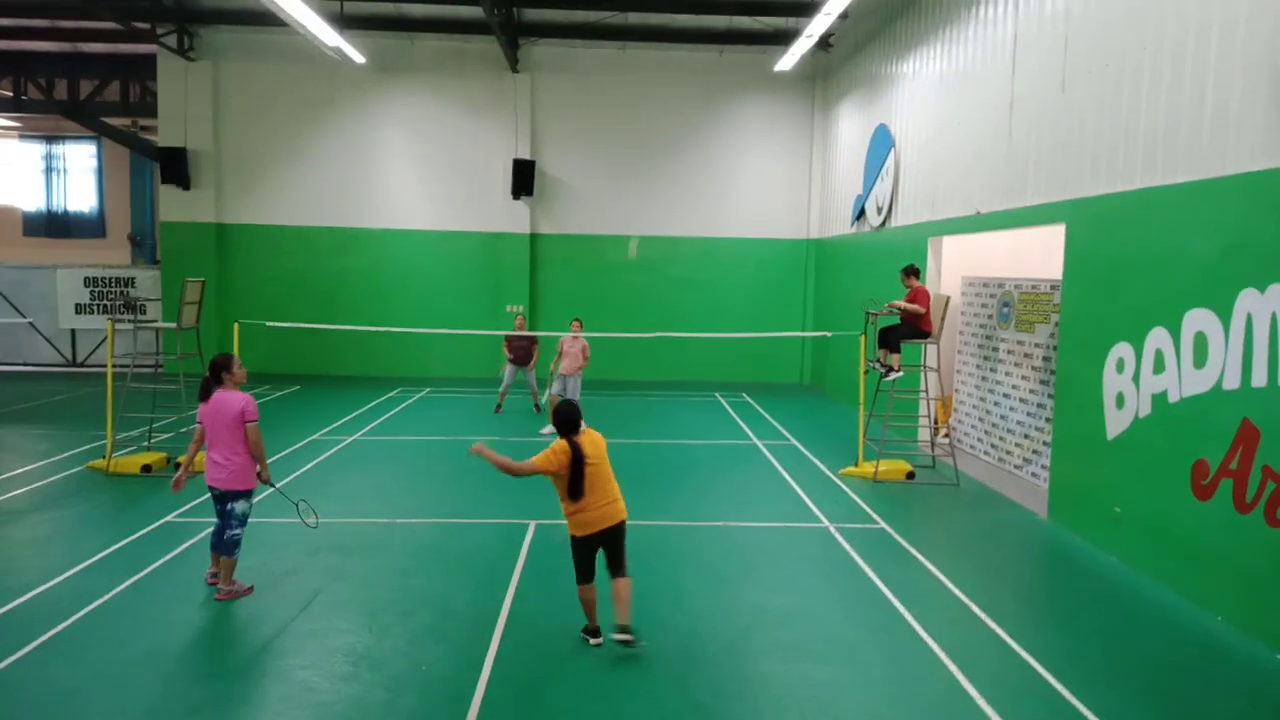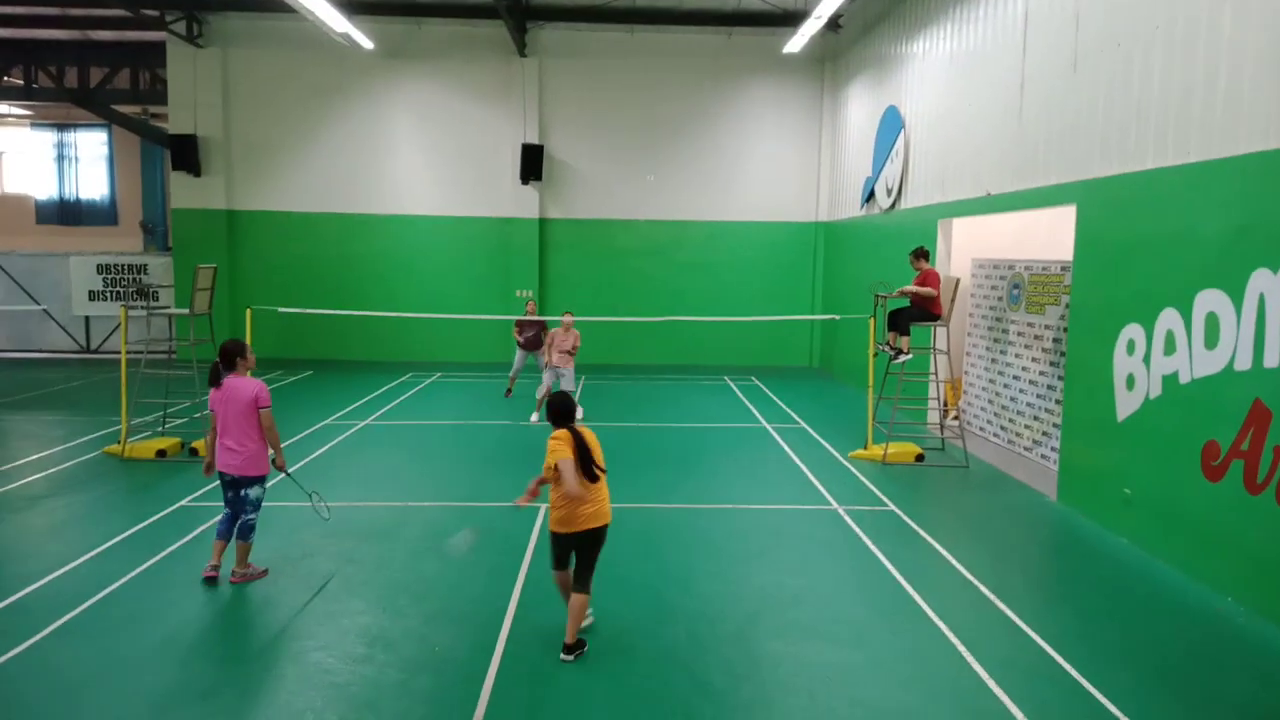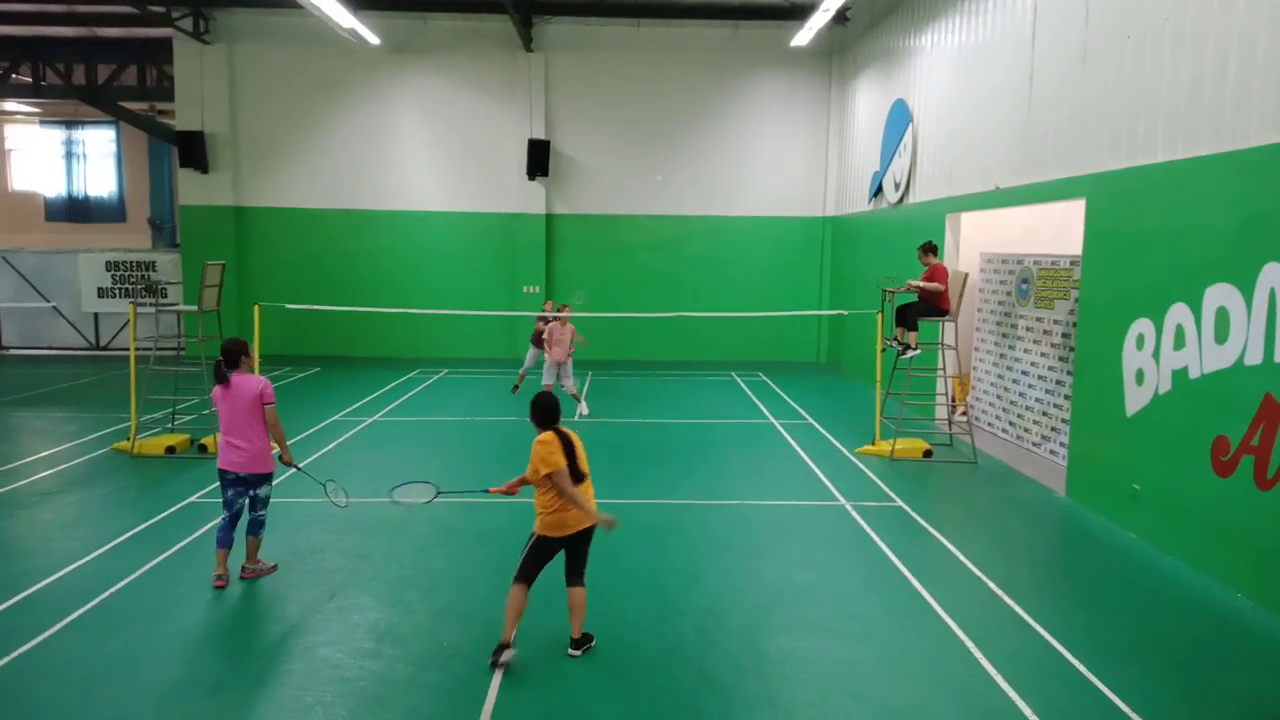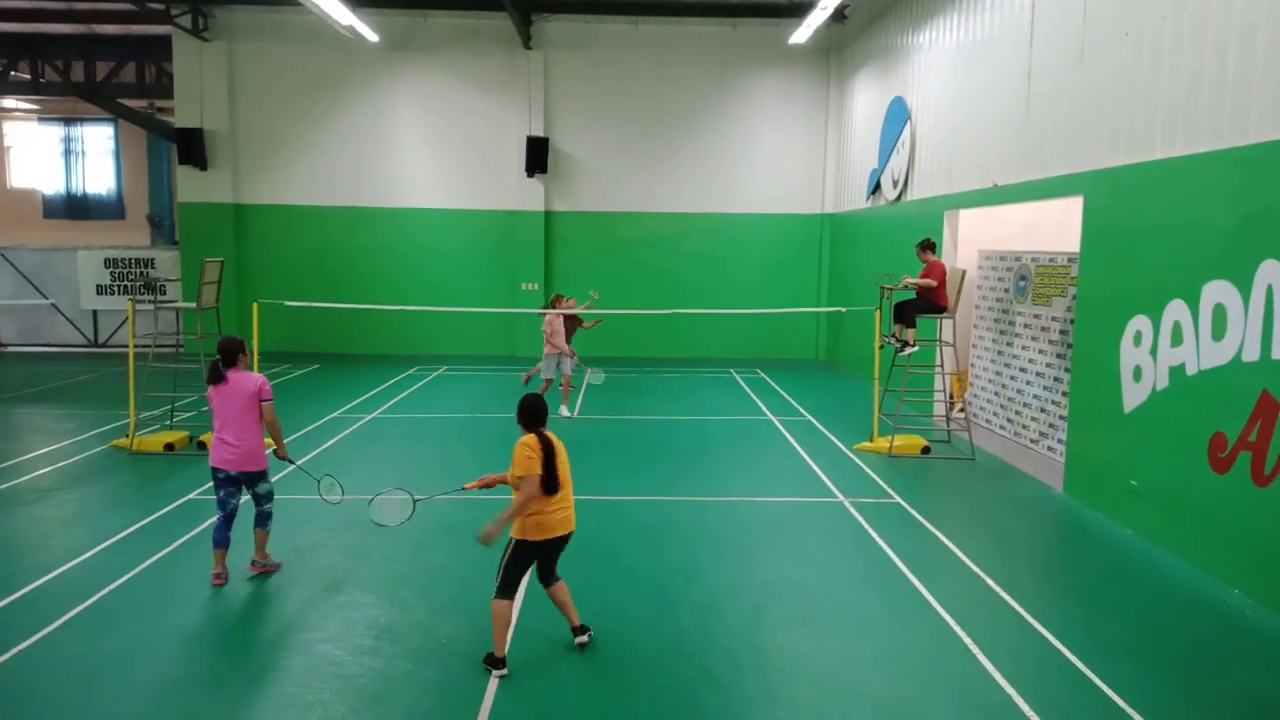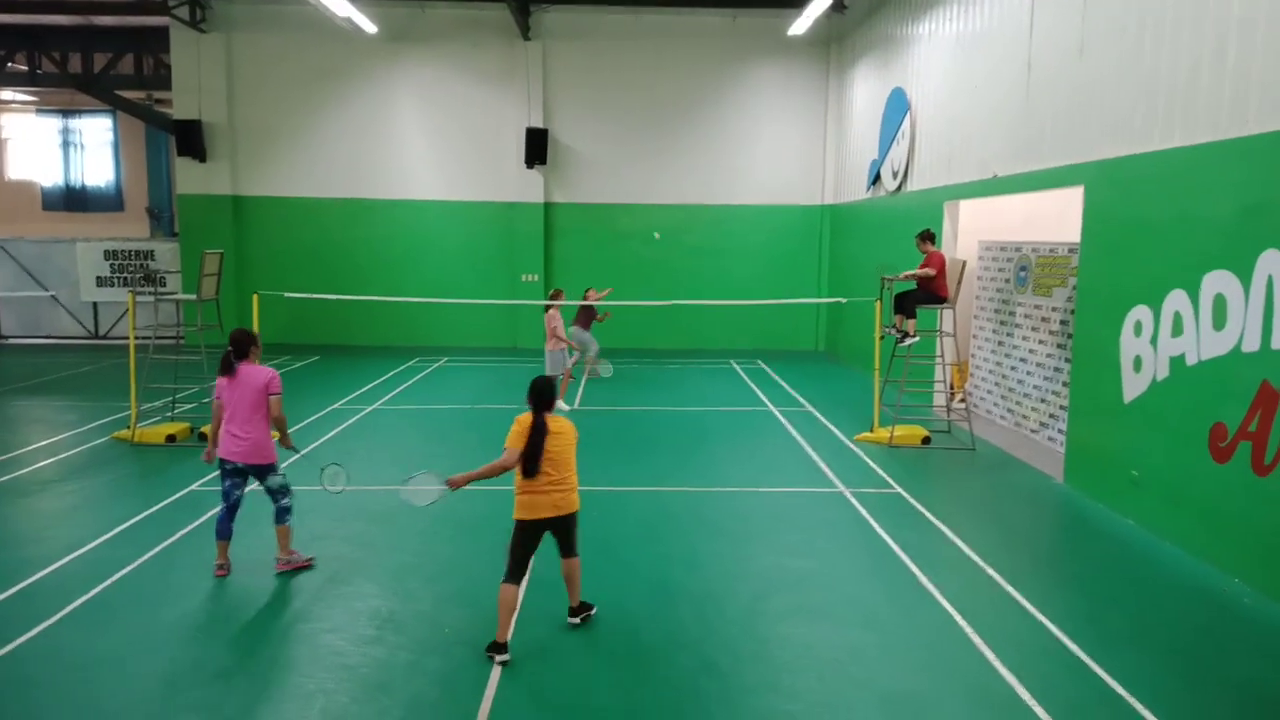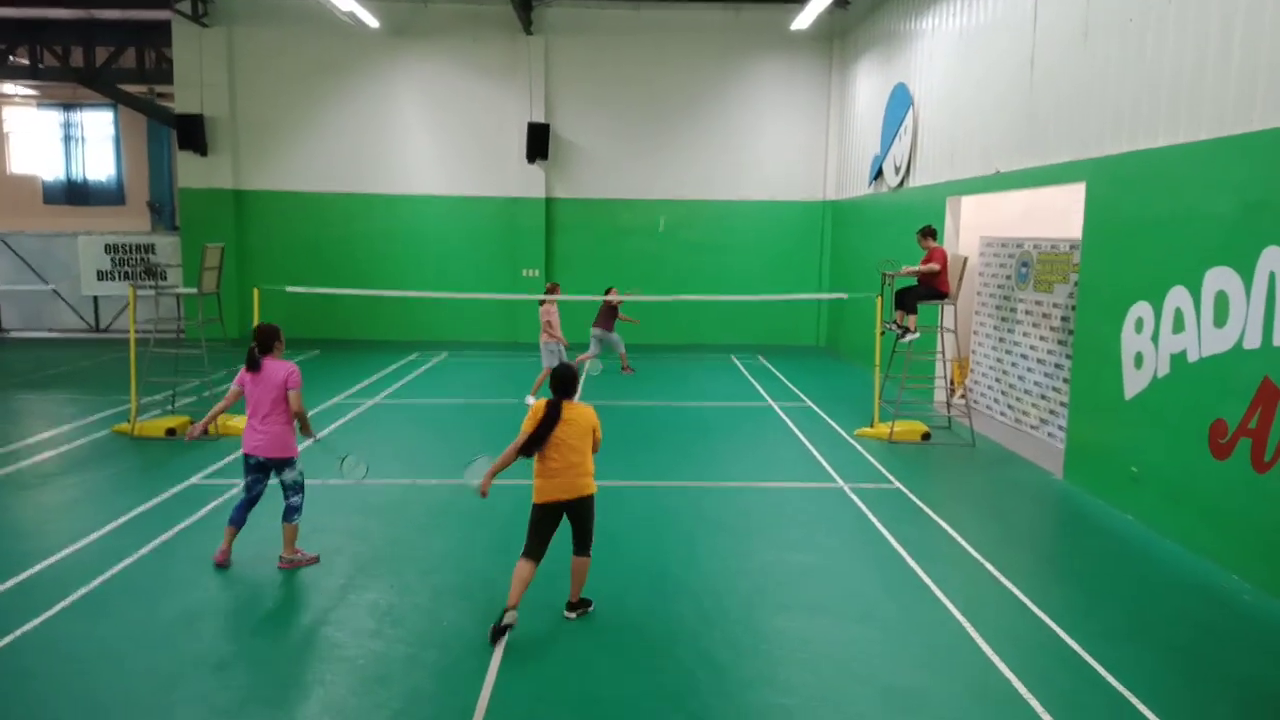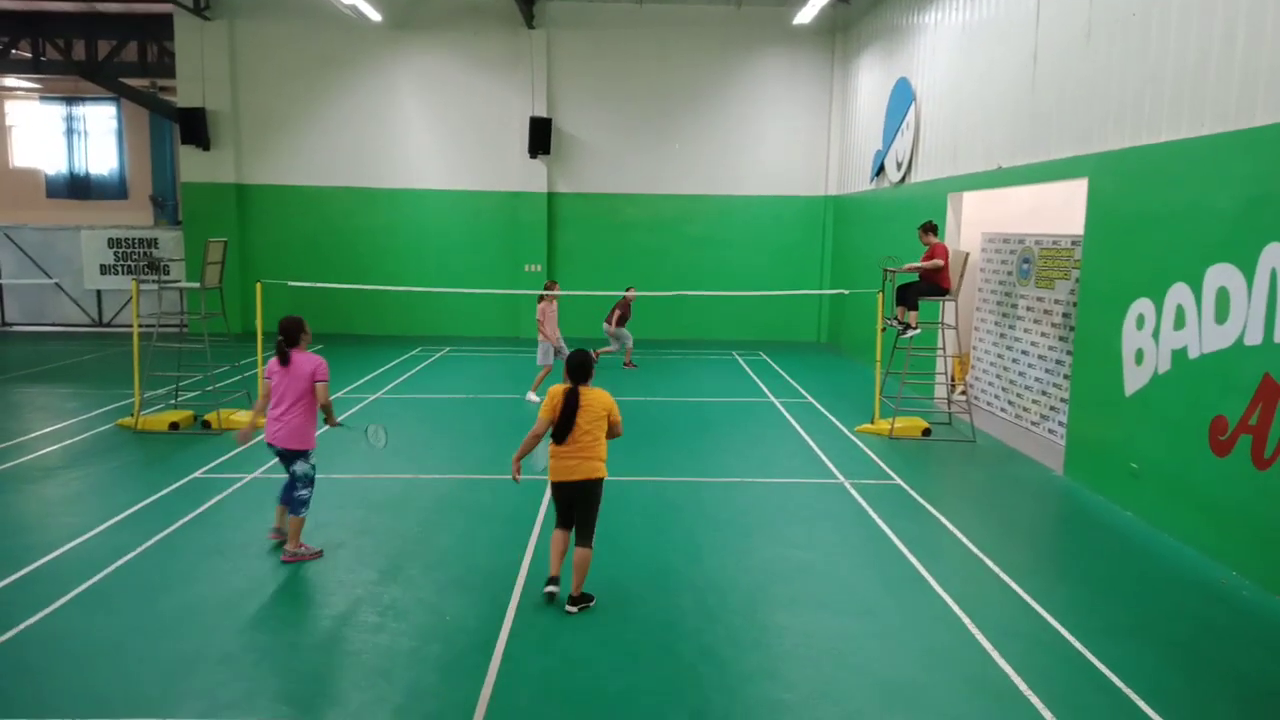
dt=0.2s
person 1, frame 1
left shoulder: (557, 452)
right shoulder: (595, 438)
left elbow: (518, 469)
left wrist: (484, 452)
left hip: (582, 526)
right hip: (614, 518)
left knee: (584, 578)
right knee: (618, 571)
left ankle: (594, 630)
right ankle: (623, 627)
person 1, frame 2
left shoulder: (560, 440)
right shoulder: (586, 434)
left elbow: (568, 473)
left wrist: (570, 488)
right wrist: (539, 482)
left hip: (566, 522)
right hip: (598, 520)
left knee: (560, 565)
right knee: (583, 579)
left ankle: (580, 612)
right ankle: (570, 644)
person 1, frame 3
left shoulder: (544, 443)
right shoulder: (568, 437)
left elbow: (566, 485)
left wrist: (593, 514)
right wrist: (522, 480)
left hip: (554, 527)
right hip: (583, 522)
left knee: (522, 578)
right knee: (576, 578)
left ankle: (506, 645)
right ankle: (577, 640)
person 1, frame 4
left shoulder: (527, 445)
right shoulder: (552, 441)
left elbow: (529, 494)
left wrist: (498, 525)
right wrist: (499, 478)
left hip: (531, 531)
right hip: (563, 525)
left knee: (504, 590)
right knee: (549, 577)
left ankle: (498, 659)
right ankle: (578, 628)
person 1, frame 5
left shoulder: (524, 423)
right shoulder: (568, 427)
left elbow: (507, 463)
left wrist: (465, 478)
left hip: (531, 510)
right hip: (566, 506)
left knee: (513, 575)
right knee: (569, 552)
left ankle: (501, 645)
right ankle: (576, 609)
person 1, frame 6
left shoulder: (538, 409)
right shoulder: (588, 413)
left elbow: (517, 447)
left wrist: (489, 475)
left hip: (546, 494)
right hip: (581, 491)
left knee: (530, 555)
right knee: (582, 547)
left ankle: (509, 610)
right ankle: (575, 603)
person 1, frame 7
left shoulder: (555, 394)
right shoulder: (604, 398)
left elbow: (538, 432)
right elbow: (616, 431)
left wrist: (517, 459)
left hip: (560, 473)
right hip: (590, 474)
left knee: (562, 526)
right knee: (584, 536)
left ankle: (553, 579)
right ankle: (575, 597)
person 2, frame 1
left shoulder: (207, 403)
right shoulder: (245, 401)
left elbow: (197, 440)
right elbow: (254, 441)
left wrist: (184, 470)
right wrist: (264, 468)
left hip: (215, 477)
right hip: (240, 478)
left knee: (222, 525)
right knee: (234, 531)
left ankle: (213, 572)
right ankle: (226, 586)
person 2, frame 2
left shoulder: (216, 390)
right shoulder: (257, 388)
left elbow: (213, 428)
right elbow: (268, 427)
left wrist: (209, 456)
right wrist: (279, 455)
left hip: (225, 464)
right hip: (253, 465)
left knee: (230, 512)
right knee: (248, 516)
left ankle: (213, 564)
right ankle: (241, 569)
person 2, frame 3
left shoulder: (218, 390)
right shoulder: (261, 384)
right elbow: (272, 423)
right wrist: (285, 451)
left hip: (228, 462)
right hip: (258, 462)
left knee: (229, 515)
right knee: (258, 513)
left ankle: (220, 572)
right ankle: (251, 565)
person 2, frame 4
left shoulder: (213, 387)
right shoulder: (258, 381)
right elbow: (270, 420)
right wrist: (281, 447)
left hip: (221, 461)
right hip: (252, 460)
left knee: (224, 515)
right knee: (265, 505)
left ankle: (219, 570)
right ankle: (260, 560)
person 2, frame 5
left shoulder: (224, 378)
right shoulder: (269, 375)
left elbow: (216, 416)
right elbow: (277, 414)
left wrist: (211, 446)
right wrist: (286, 437)
left hip: (229, 454)
right hip: (260, 453)
left knee: (229, 506)
right knee: (282, 499)
left ankle: (222, 561)
right ankle: (285, 556)
person 2, frame 6
left shoulder: (247, 371)
right shoulder: (289, 370)
left elbow: (226, 401)
right elbow: (297, 408)
left wrist: (203, 424)
right wrist: (307, 428)
left hip: (253, 446)
right hip: (281, 448)
left knee: (250, 496)
right knee: (294, 496)
left ankle: (224, 550)
right ankle: (289, 554)
person 2, frame 7
left shoulder: (274, 363)
right shoulder: (316, 363)
left elbow: (264, 398)
right elbow: (323, 401)
left wrist: (250, 425)
right wrist: (330, 418)
left hip: (274, 435)
right hip: (299, 439)
left knee: (294, 480)
right knee: (303, 489)
left ankle: (279, 526)
right ankle: (292, 548)
